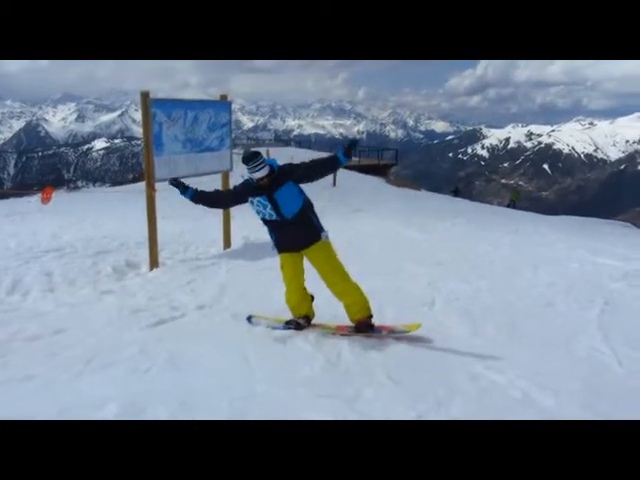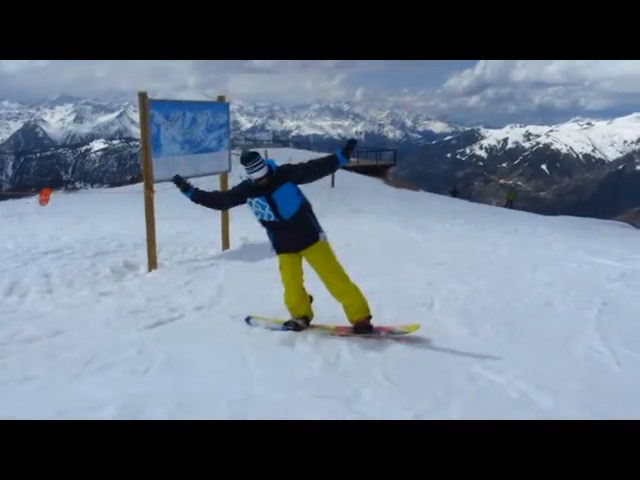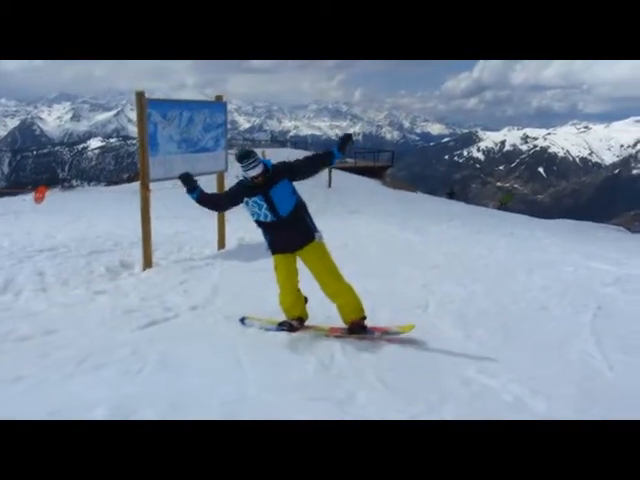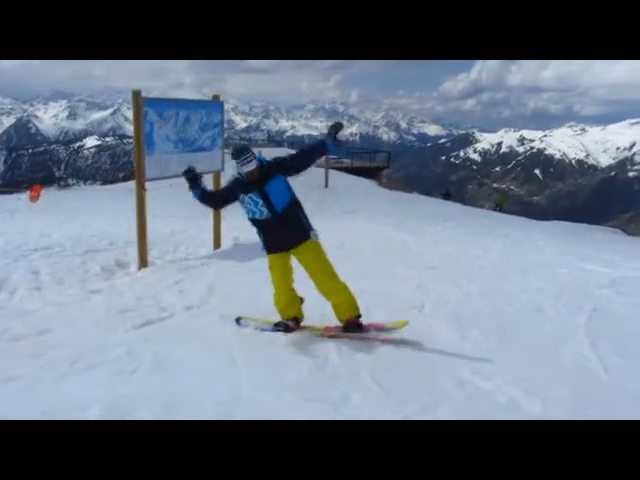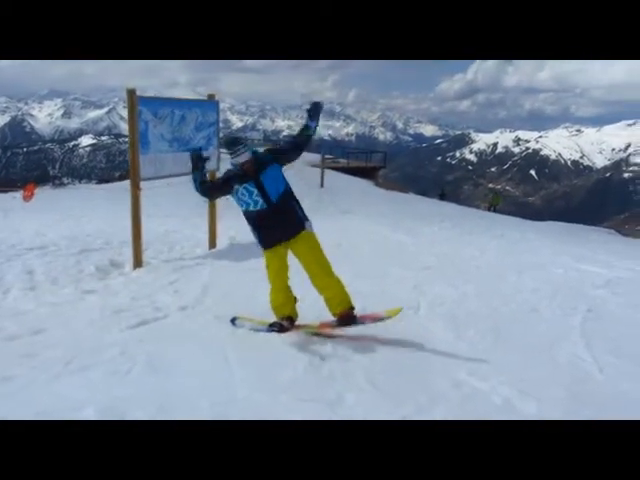
dt=0.2s
person 1, frame 1
left shoulder: (287, 173)
right shoulder: (247, 189)
left elbow: (316, 168)
right elbow: (220, 199)
left wrist: (342, 156)
right wrist: (189, 192)
left hip: (310, 234)
right hip: (285, 243)
left knee: (336, 278)
right knee: (293, 285)
left ankle: (361, 316)
right ankle: (302, 314)
person 1, frame 2
left shoulder: (285, 174)
right shoulder: (246, 190)
left elbow: (314, 169)
right elbow: (219, 200)
left wrist: (340, 157)
right wrist: (190, 192)
left hip: (309, 235)
right hip: (283, 244)
left knee: (335, 278)
right knee: (292, 286)
left ankle: (360, 318)
right ankle: (301, 316)
person 1, frame 3
left shoulder: (281, 172)
right shoulder: (242, 190)
left elbow: (310, 164)
right elbow: (217, 203)
left wrist: (337, 151)
right wrist: (194, 191)
left hip: (304, 235)
right hip: (279, 244)
left knee: (330, 279)
right knee: (287, 286)
left ankle: (355, 318)
right ankle: (296, 316)
person 1, frame 4
left shoulder: (275, 168)
right shoulder: (237, 187)
left elbow: (304, 157)
right elbow: (212, 200)
left wrist: (329, 140)
right wrist: (196, 186)
left hip: (299, 233)
right hip: (273, 243)
left knee: (325, 278)
right knee: (281, 284)
left ankle: (350, 317)
right ankle: (291, 317)
person 1, frame 5
left shoulder: (270, 158)
right shoulder: (231, 179)
left elbow: (297, 145)
right elbow: (206, 190)
left wrist: (312, 121)
right wrist: (198, 169)
left hip: (295, 226)
right hip: (268, 237)
left knee: (319, 270)
right knee: (277, 279)
left ankle: (343, 310)
right ankle: (285, 316)
